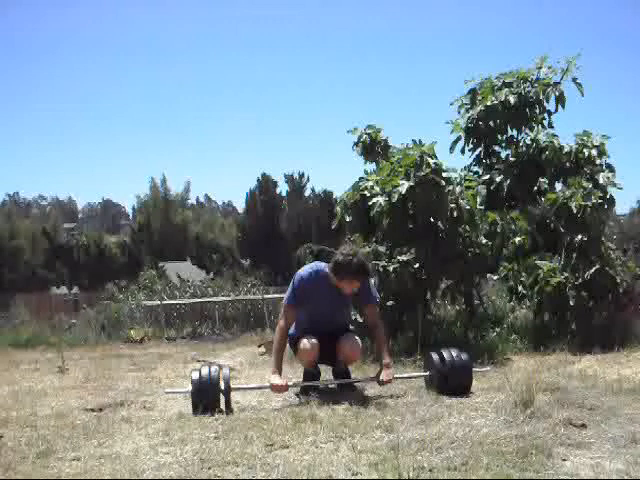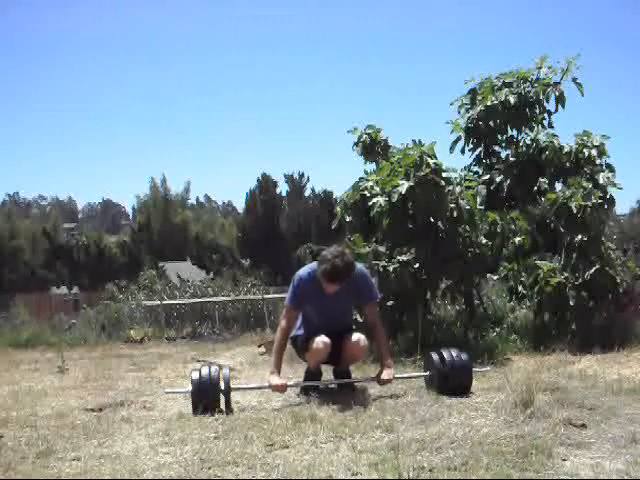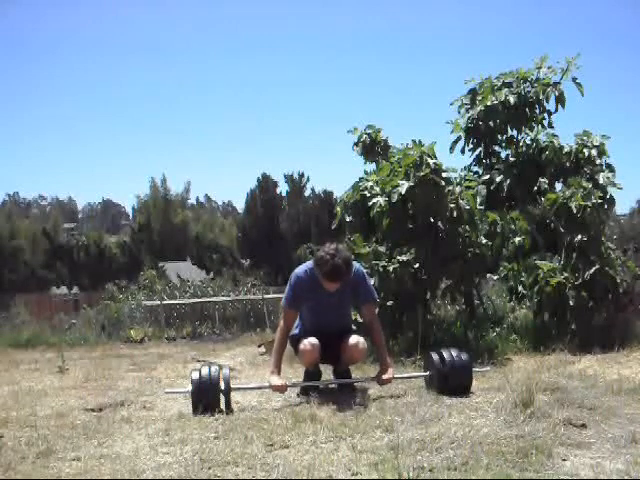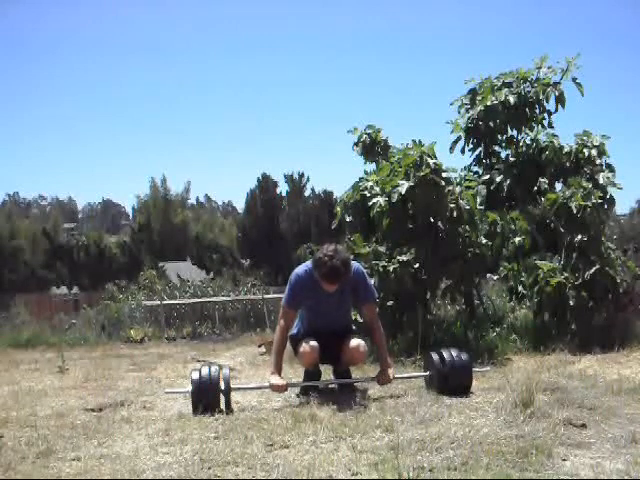
dt=0.7s
person 1, frame 1
left shoulder: (359, 280)
right shoulder: (307, 276)
left elbow: (374, 322)
right elbow: (284, 322)
left wrist: (386, 364)
right wrist: (276, 373)
left hip: (338, 334)
right hip: (306, 334)
left knee: (353, 348)
right knee: (308, 348)
left ankle: (341, 372)
right ankle: (311, 374)
person 1, frame 2
left shoulder: (360, 275)
right shoulder: (305, 276)
left elbow: (374, 321)
right elbow: (285, 323)
left wrist: (387, 364)
right wrist: (274, 373)
left hip: (342, 335)
right hip: (309, 336)
left knee: (360, 344)
right knee: (321, 346)
left ankle: (342, 371)
right ankle: (312, 374)
person 1, frame 3
left shoulder: (356, 273)
right shoulder: (301, 275)
left elbow: (371, 320)
right elbow: (285, 323)
left wrist: (385, 364)
right wrist: (275, 372)
left hip: (341, 335)
right hip: (308, 335)
left knee: (358, 347)
right knee: (309, 348)
left ankle: (341, 371)
right ankle: (312, 373)
person 1, frame 4
left shoulder: (356, 272)
right shoulder: (301, 275)
left elbow: (372, 319)
right elbow: (284, 322)
left wrist: (385, 365)
right wrist: (275, 372)
left hip: (341, 334)
right hip: (308, 335)
left knee: (359, 350)
right knee: (308, 351)
left ankle: (341, 370)
right ankle: (312, 373)
